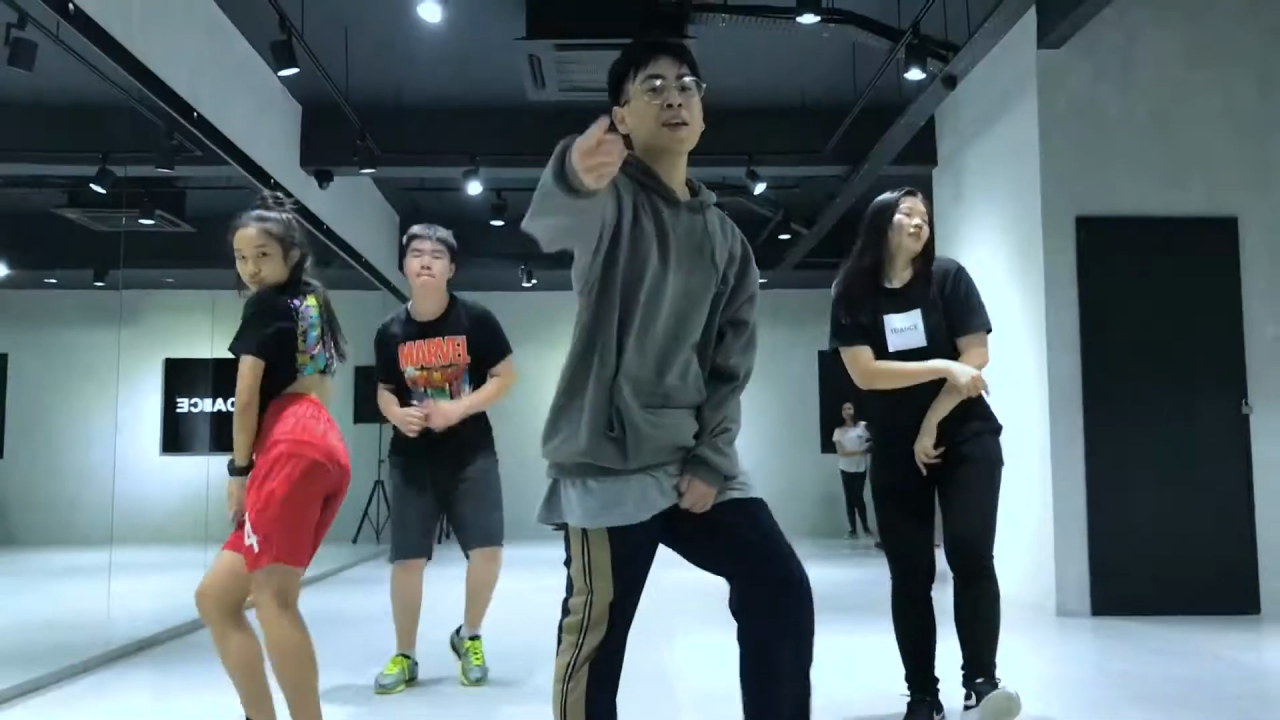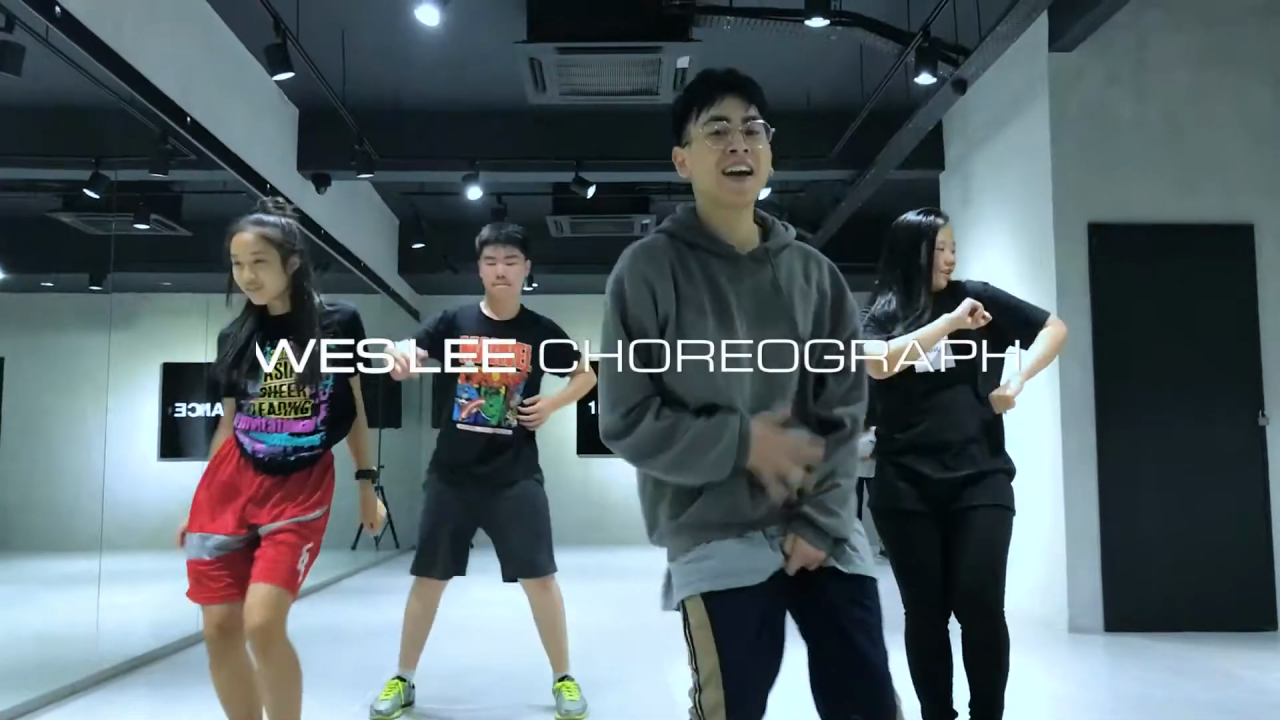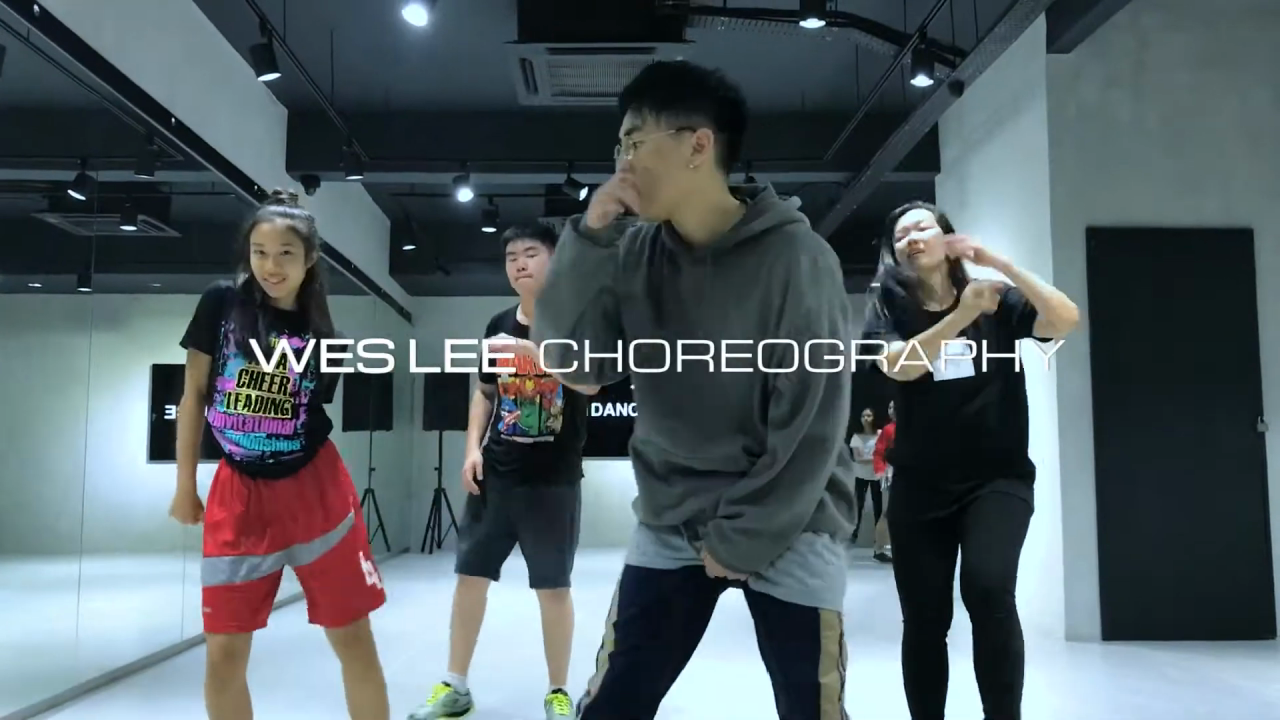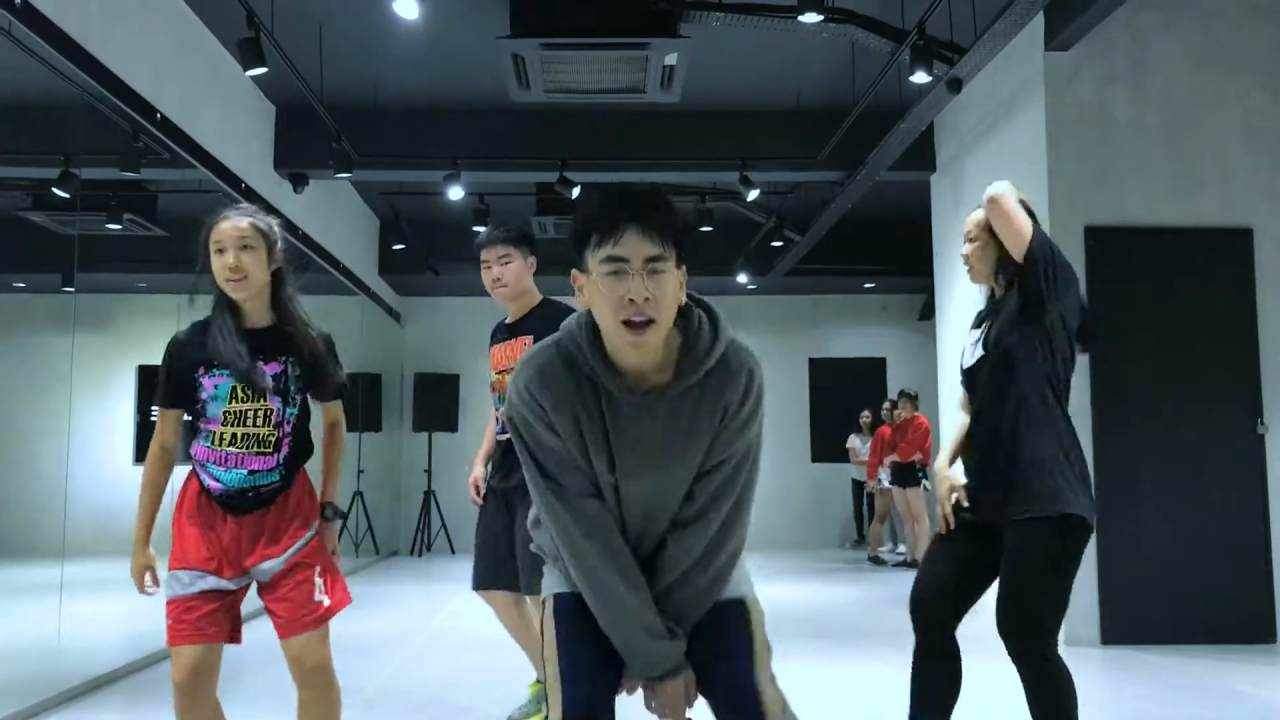
dt=0.4s
person 1, frame 1
left shoulder: (724, 235)
right shoulder: (610, 197)
left elbow: (732, 358)
right elbow: (554, 221)
left wrist: (711, 460)
right wrist: (576, 175)
left hip: (692, 460)
right hip: (608, 459)
left knee: (780, 584)
right knee: (596, 637)
person 1, frame 2
left shoulder: (812, 271)
right shoulder: (649, 269)
left elbow: (841, 407)
right elbow: (626, 420)
left wrist: (820, 518)
right wrist: (737, 444)
left hip: (818, 529)
right hip: (716, 527)
person 1, frame 3
left shoulder: (795, 257)
right shoulder: (634, 254)
left elbow: (813, 425)
right elbow: (572, 359)
left wrist: (744, 539)
right wrist: (588, 235)
left hip: (786, 524)
right hip: (672, 522)
person 1, frame 4
left shoulder: (733, 374)
right shoulder: (542, 382)
left elbow: (709, 526)
right elbow: (583, 535)
left wrist: (666, 640)
right wrist: (653, 657)
left hip: (699, 571)
right hip: (588, 572)
person 2, frame 1
left shoulder: (949, 277)
right shoulder: (853, 293)
left elbow: (977, 357)
right elbow: (863, 372)
left wrist: (933, 422)
right wrist: (942, 368)
left hip: (966, 438)
right hip: (897, 453)
left knee: (971, 552)
right knee: (910, 574)
person 2, frame 2
left shoulder: (978, 299)
right shoulder: (883, 315)
left elbow: (1054, 329)
right elbow: (878, 365)
left wrist: (1016, 380)
right wrist: (949, 323)
left hip: (980, 477)
right hip: (906, 486)
left knee: (980, 603)
right knee: (925, 608)
person 2, frame 3
left shoulder: (1001, 299)
right shoulder: (892, 310)
left elbow: (1066, 320)
right elbow: (901, 364)
left wrist: (1002, 264)
right wrist: (963, 315)
left hip: (997, 479)
right hip: (919, 489)
left knee: (988, 592)
right knee: (924, 621)
person 2, frame 4
left shoulder: (1046, 282)
right shoulder: (987, 316)
left elbow: (1000, 198)
left wrist: (997, 200)
right wrist: (944, 465)
left hip: (1044, 496)
right hip: (984, 495)
left knee: (1027, 635)
right knee: (929, 610)
person 3, frame 1
left shoulder: (266, 304)
right shoulder: (315, 304)
left elbow: (248, 396)
left wrist: (238, 469)
left hip: (291, 448)
right hip: (321, 446)
left knee: (275, 599)
right knee: (214, 598)
person 3, frame 2
left shoulder: (339, 322)
right shoulder: (236, 337)
left elbow: (356, 406)
right elbow: (230, 422)
left wrist: (366, 481)
right wrist: (193, 506)
left hip: (302, 489)
right hip: (234, 485)
left knee: (262, 624)
right knee: (220, 631)
person 3, frame 3
left shoulder: (322, 337)
right shoulder: (221, 303)
right elbow: (193, 396)
right wrist: (184, 484)
left hip: (316, 485)
right hip: (239, 489)
left knee: (355, 643)
right knee: (224, 654)
person 3, frame 4
left shoulder: (311, 345)
right shoulder: (189, 346)
left elbow: (335, 425)
right elbow: (164, 444)
left wrist: (329, 510)
right wrist: (141, 543)
left hip: (285, 514)
right hip: (207, 516)
left knee: (314, 666)
right knee: (189, 677)
person 4, frame 1
left shoulder: (475, 318)
right shoulder: (391, 331)
left elbow: (506, 375)
right elbow: (385, 392)
left wrist: (462, 407)
right wrist: (396, 415)
left hip: (470, 454)
right hip: (413, 458)
left knee: (487, 549)
right knee: (407, 557)
left ankle: (469, 636)
right ankle: (405, 655)
person 4, frame 2
left shoulder: (541, 331)
right shoulder: (454, 322)
left elbow: (587, 377)
right elbow: (410, 362)
left wrist: (552, 404)
right wrist: (400, 357)
left hip: (516, 474)
right hip: (453, 473)
left knee: (539, 576)
right knee: (429, 577)
left ankle: (564, 677)
right ankle: (403, 679)
person 4, frame 3
right shoulder: (498, 327)
left elbow: (589, 382)
left wrist: (530, 349)
right wrist: (472, 449)
left hip: (553, 478)
right hip: (496, 472)
left knee: (553, 586)
right knee: (470, 574)
person 4, frame 4
left shoulder: (560, 319)
right shoulder: (499, 334)
right wrist: (480, 462)
right hip: (504, 478)
left knee: (542, 591)
right knee: (495, 588)
right ankle: (546, 678)
